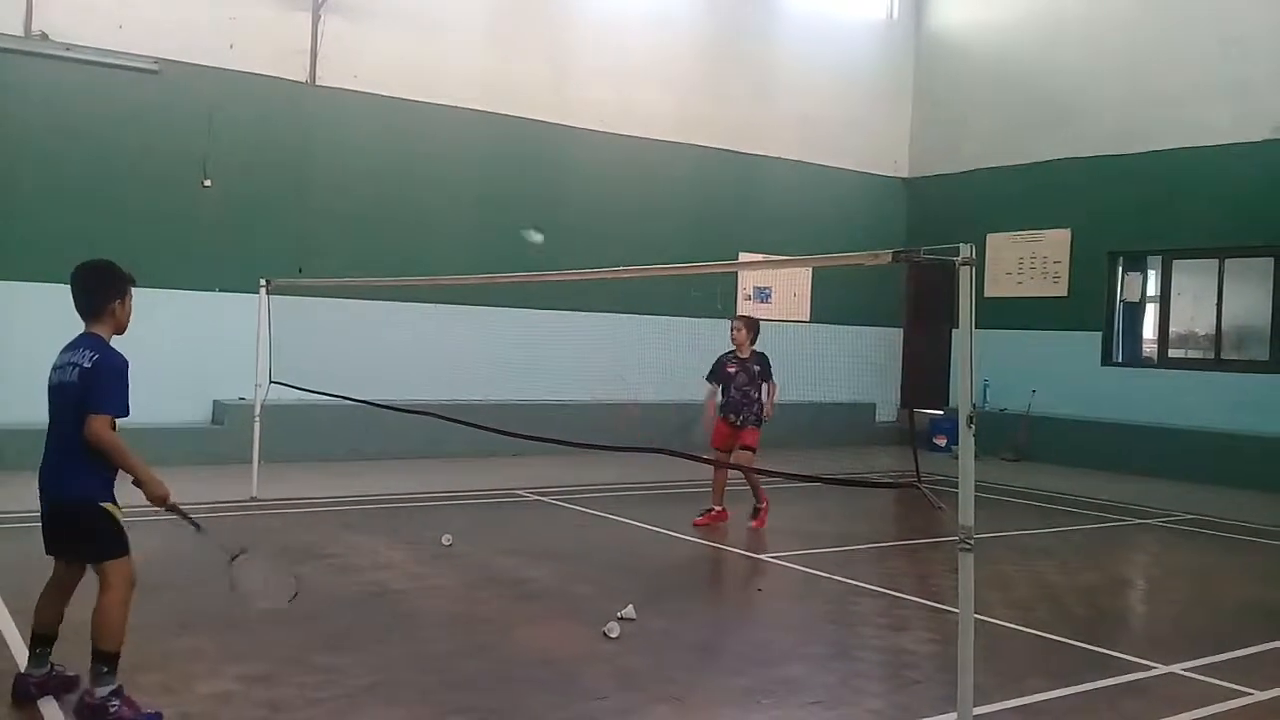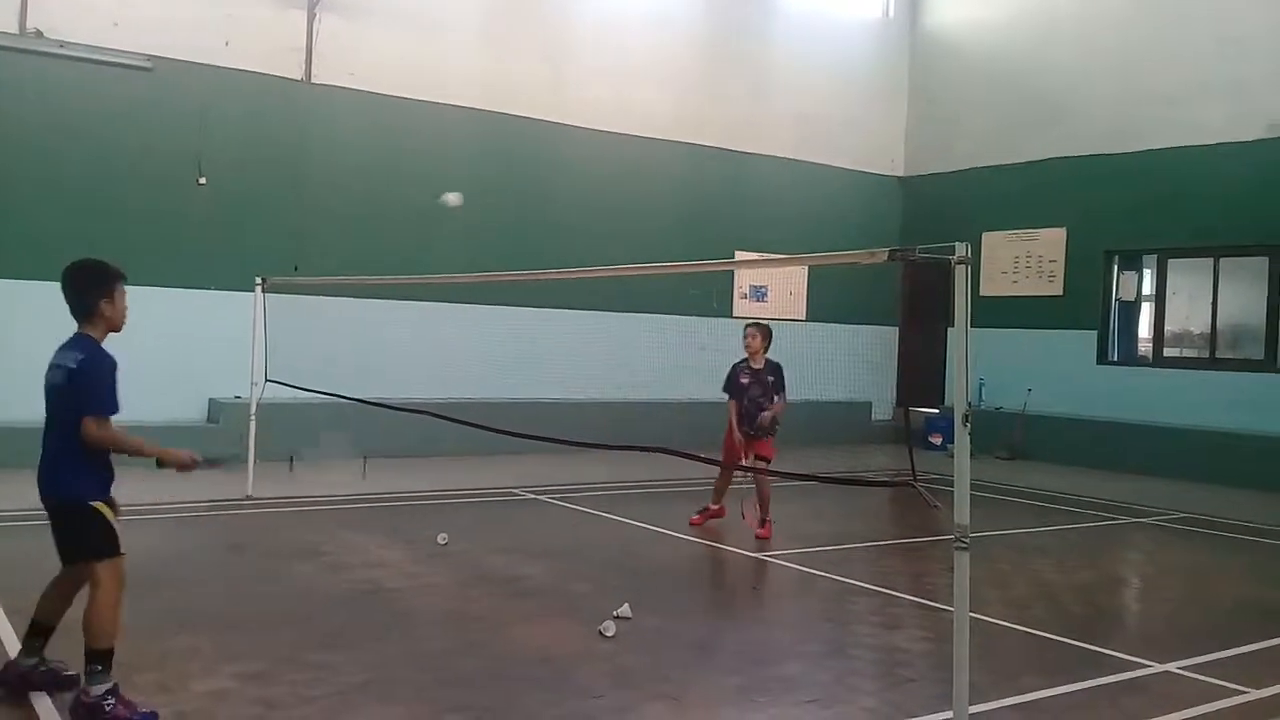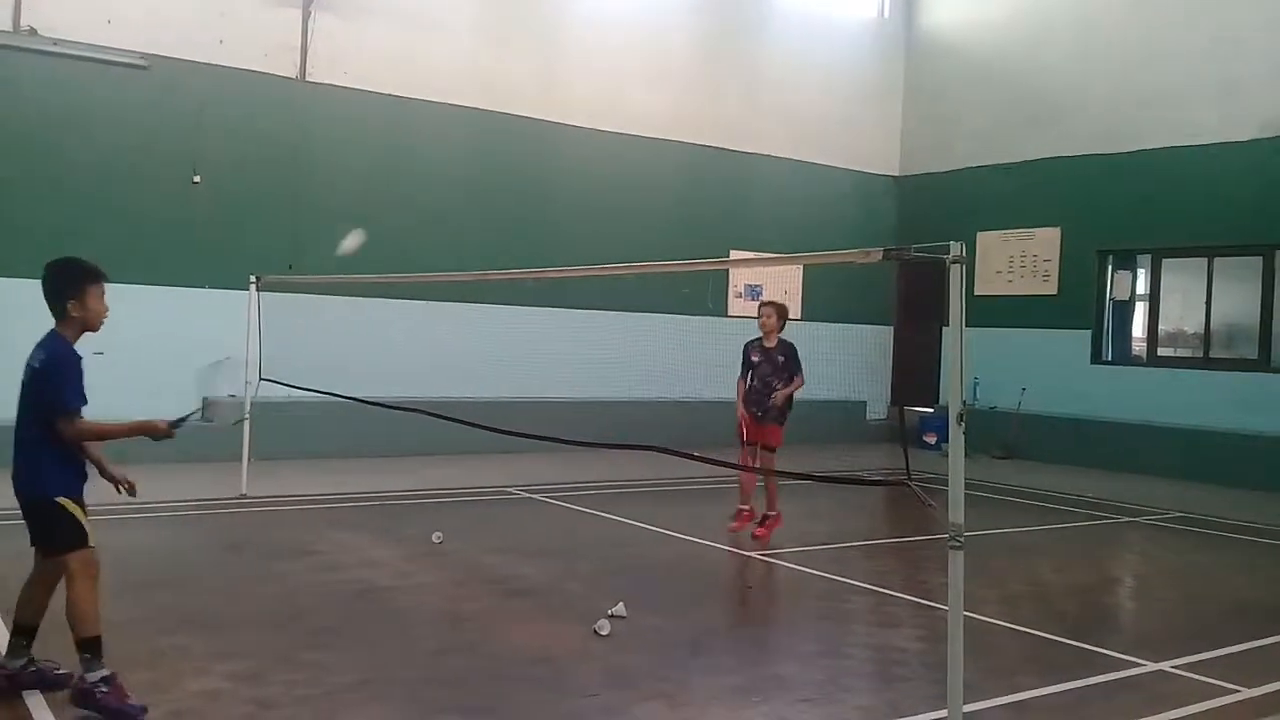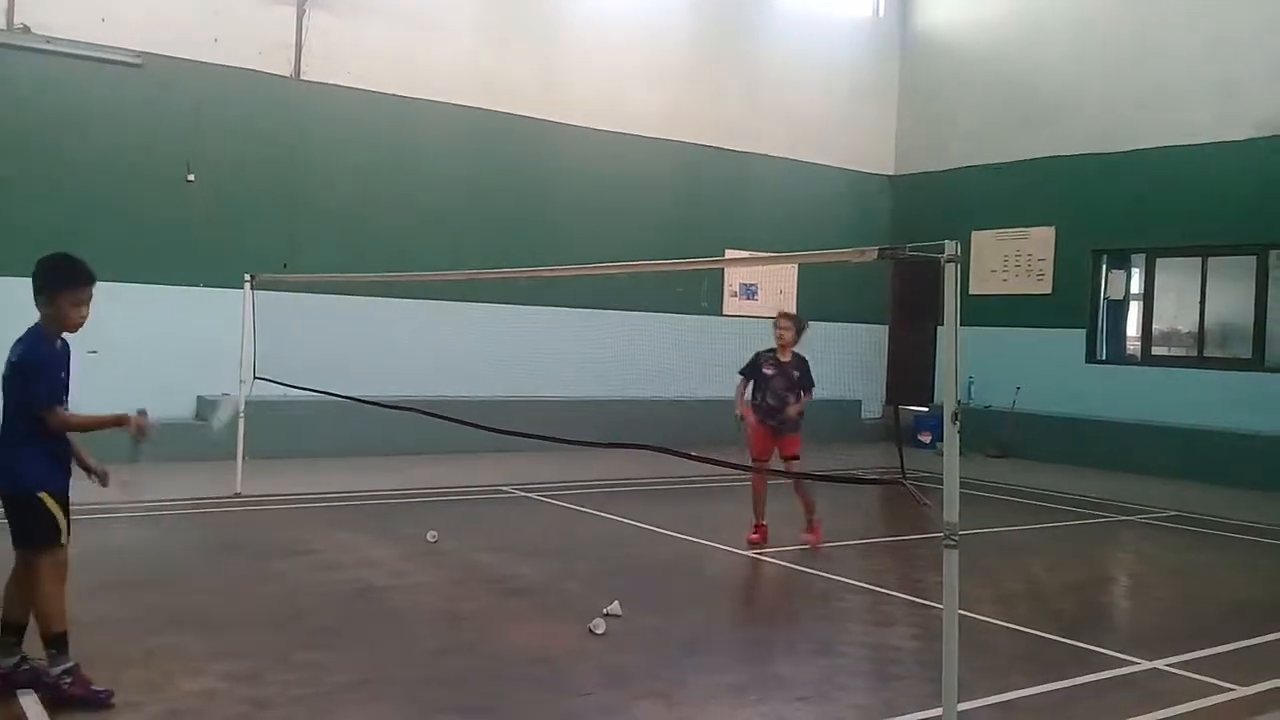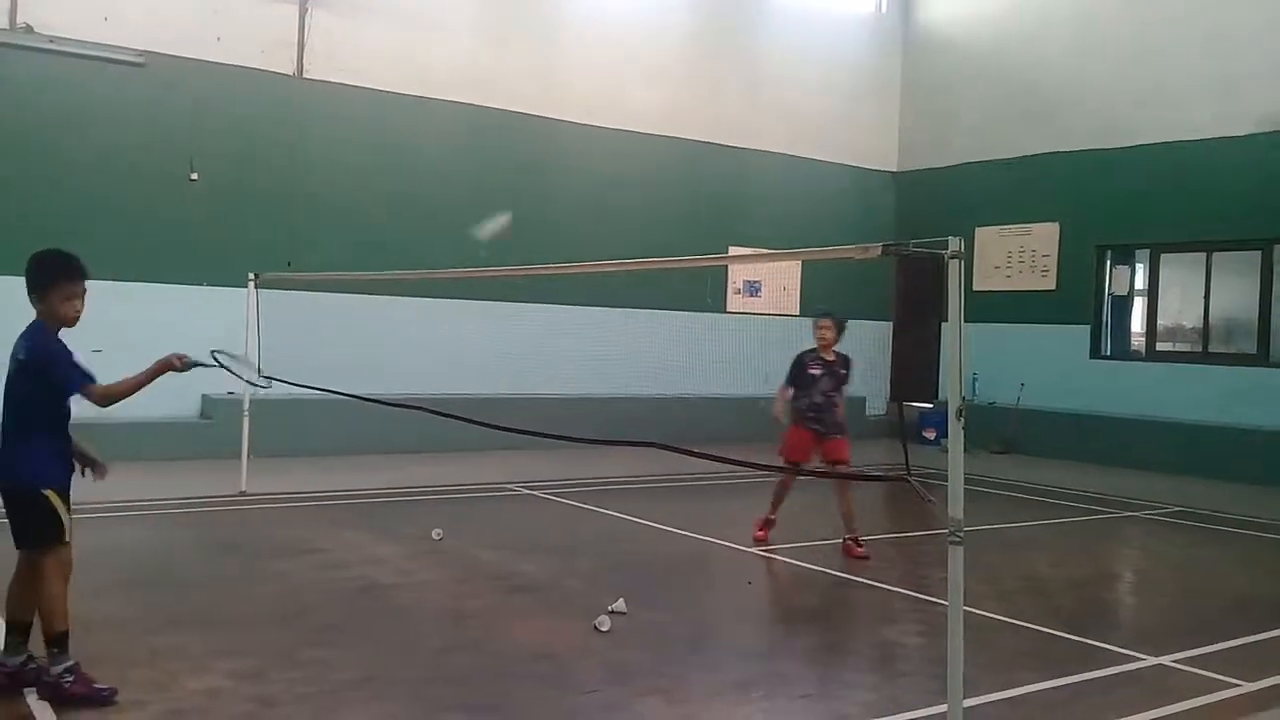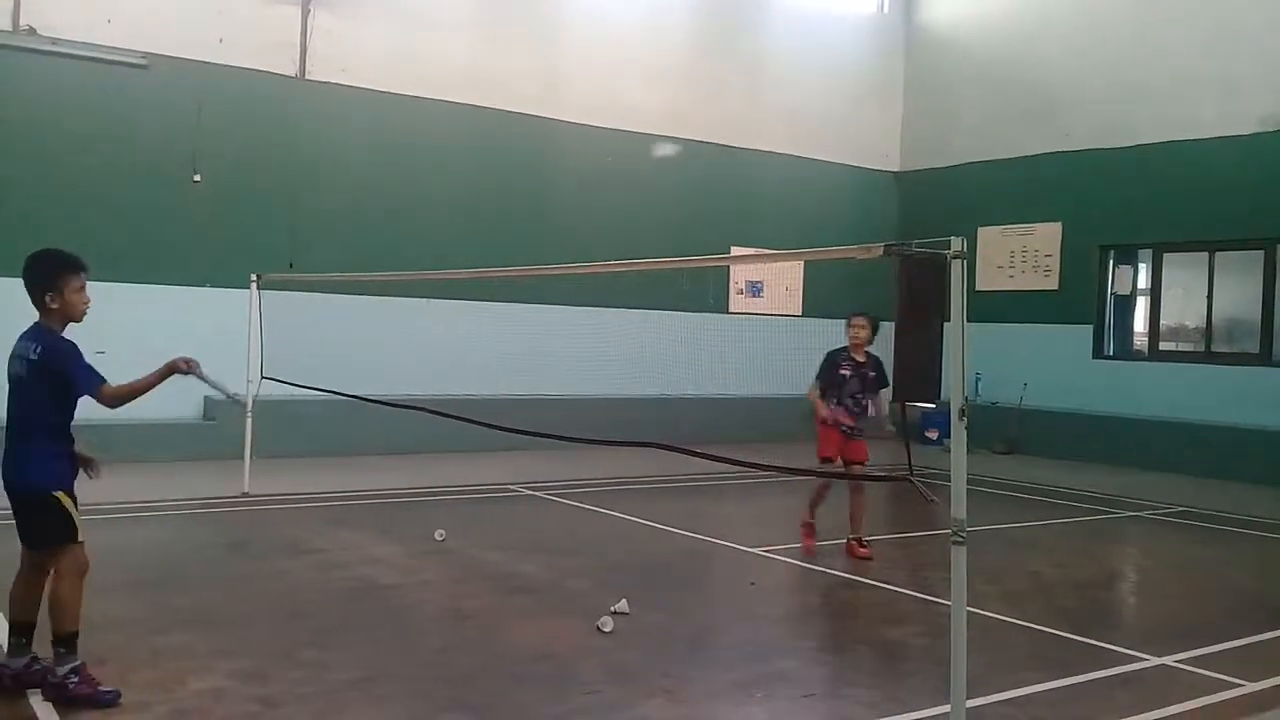
dt=0.2s
person 1, frame 1
left shoulder: (67, 356)
right shoulder: (108, 361)
right elbow: (97, 431)
right wrist: (146, 477)
left hip: (56, 484)
right hip: (87, 490)
left knee: (65, 574)
right knee: (119, 579)
left ankle: (36, 672)
person 1, frame 2
left shoulder: (64, 356)
right shoulder: (97, 361)
right elbow: (94, 432)
right wrist: (162, 454)
left hip: (60, 482)
right hip: (81, 488)
left knee: (74, 572)
right knee: (108, 579)
person 1, frame 3
left shoulder: (50, 352)
right shoulder: (61, 359)
right elbow: (69, 428)
left wrist: (106, 469)
right wrist: (139, 428)
left hip: (43, 478)
right hip: (51, 483)
left knee: (48, 568)
right knee: (83, 569)
right ankle: (94, 680)
person 1, frame 4
left shoulder: (52, 348)
right shoulder: (37, 352)
right elbow: (55, 420)
left wrist: (84, 462)
right wrist: (120, 421)
right knee: (51, 567)
right ankle: (62, 674)
person 1, frame 5
left shoulder: (39, 343)
right shoulder: (45, 348)
right elbow: (100, 395)
left wrist: (77, 451)
right wrist: (160, 367)
right knee: (55, 566)
right ankle: (60, 672)
person 1, frame 6
right shoulder: (56, 349)
right elbow: (110, 396)
left wrist: (69, 451)
right wrist: (168, 370)
right hip: (42, 476)
right knee: (71, 564)
right ankle: (66, 672)
person 2, frame 1
left shoulder: (760, 359)
right shoulder: (725, 360)
left elbow: (771, 384)
right elbow: (713, 388)
left wrist: (769, 403)
right wrist: (710, 409)
left hip: (751, 420)
right hip: (727, 418)
left knee: (745, 464)
right knee: (720, 462)
left ankle: (761, 503)
right ankle: (717, 509)
person 2, frame 2
left shoulder: (774, 369)
right shoulder: (738, 370)
left elbow: (782, 399)
right elbow: (732, 402)
left wrist: (772, 412)
right wrist: (735, 429)
left hip: (763, 430)
right hip: (740, 428)
left knee: (759, 474)
right knee: (727, 468)
left ankle: (765, 520)
right ankle: (714, 507)
person 2, frame 3
left shoulder: (788, 349)
right shoulder: (750, 347)
left elbow: (799, 379)
right elbow: (743, 378)
left wrist: (784, 392)
right wrist: (739, 403)
left hip: (775, 414)
right hip: (750, 410)
left knee: (766, 464)
right knee: (746, 460)
left ankle: (771, 514)
right ankle: (745, 509)
person 2, frame 4
left shoulder: (800, 363)
right shoulder: (761, 358)
left elbow: (808, 394)
right elbow: (744, 382)
left wrist: (797, 407)
right wrist: (740, 404)
left hip: (788, 425)
right hip: (761, 423)
left knee: (796, 474)
right knee: (759, 473)
left ankle: (812, 521)
right ankle: (759, 525)
person 2, frame 5
left shoulder: (844, 363)
right shoulder: (804, 359)
right elbow: (785, 390)
left wrist: (841, 413)
right wrist: (781, 410)
left hip: (832, 429)
right hip: (803, 426)
left knee: (843, 478)
right knee: (789, 476)
left ankle: (851, 537)
right ankle: (769, 519)
person 2, frame 6
left shoulder: (875, 363)
right shoulder: (834, 357)
left elbow: (878, 395)
right elbow: (814, 390)
left wrist: (882, 416)
right wrist: (823, 410)
left hip: (857, 429)
right hip: (832, 426)
left knee: (857, 480)
right knee: (828, 477)
left ankle: (855, 538)
right ankle: (809, 521)
